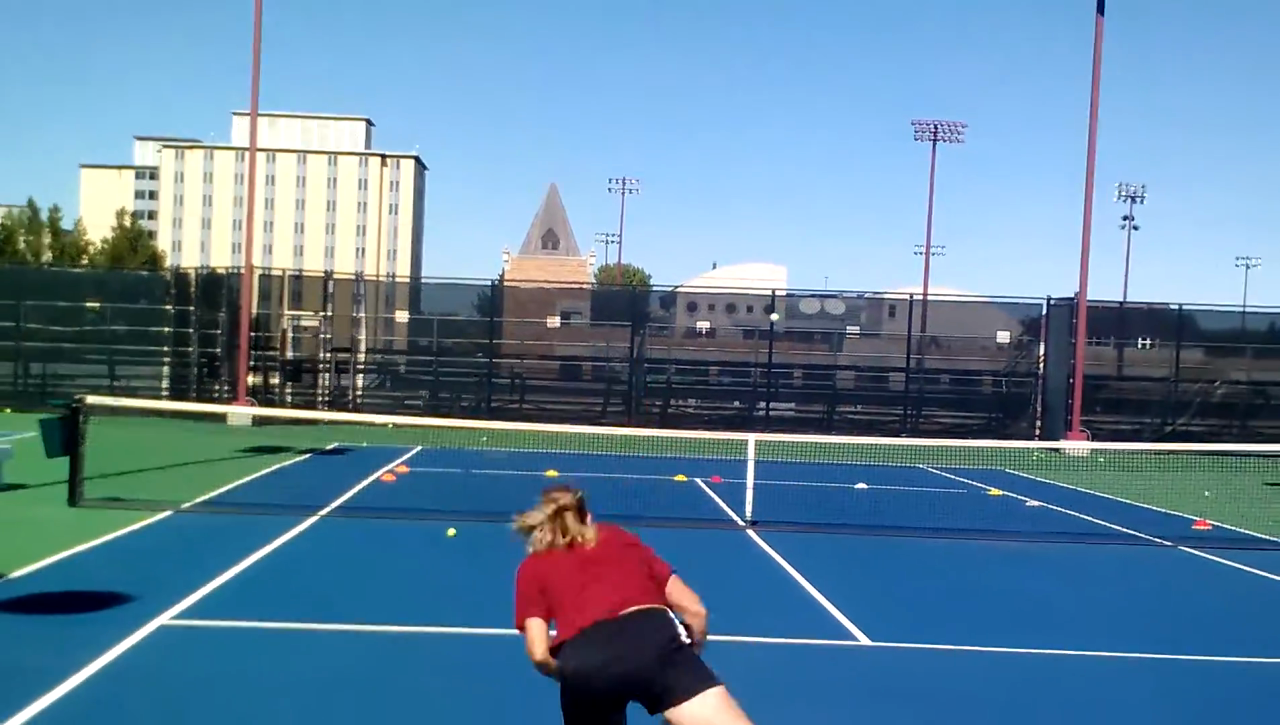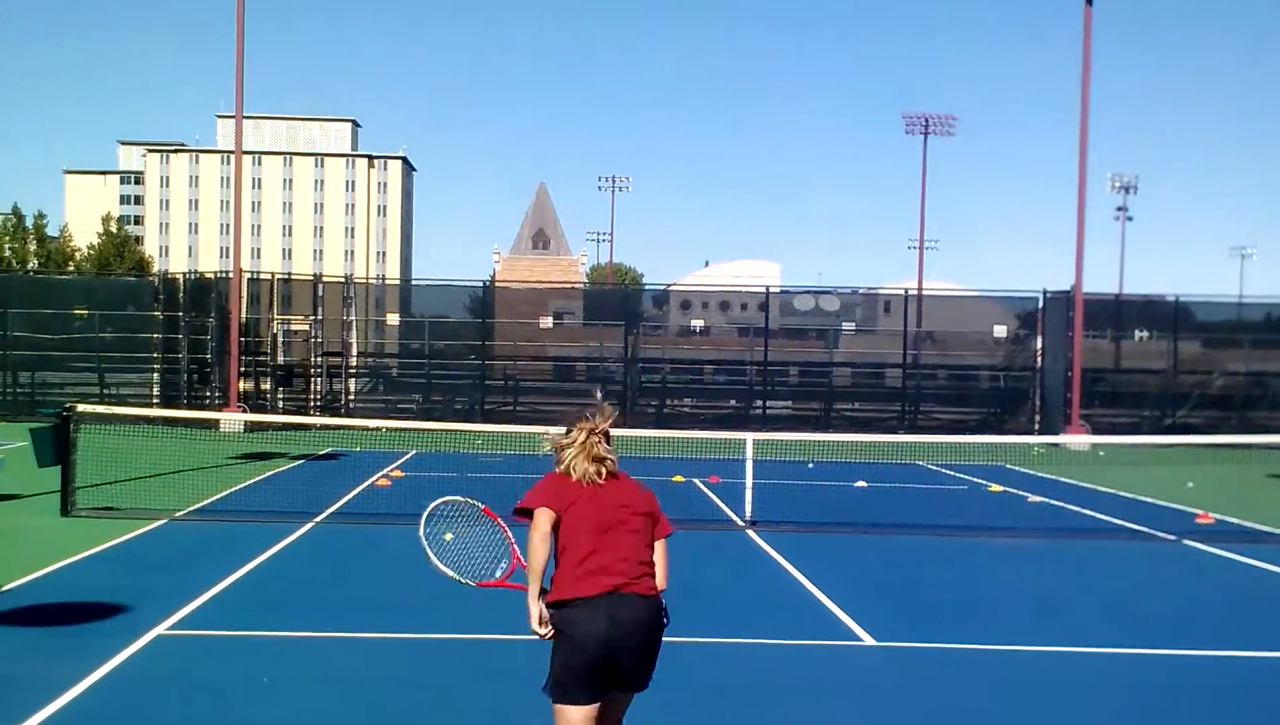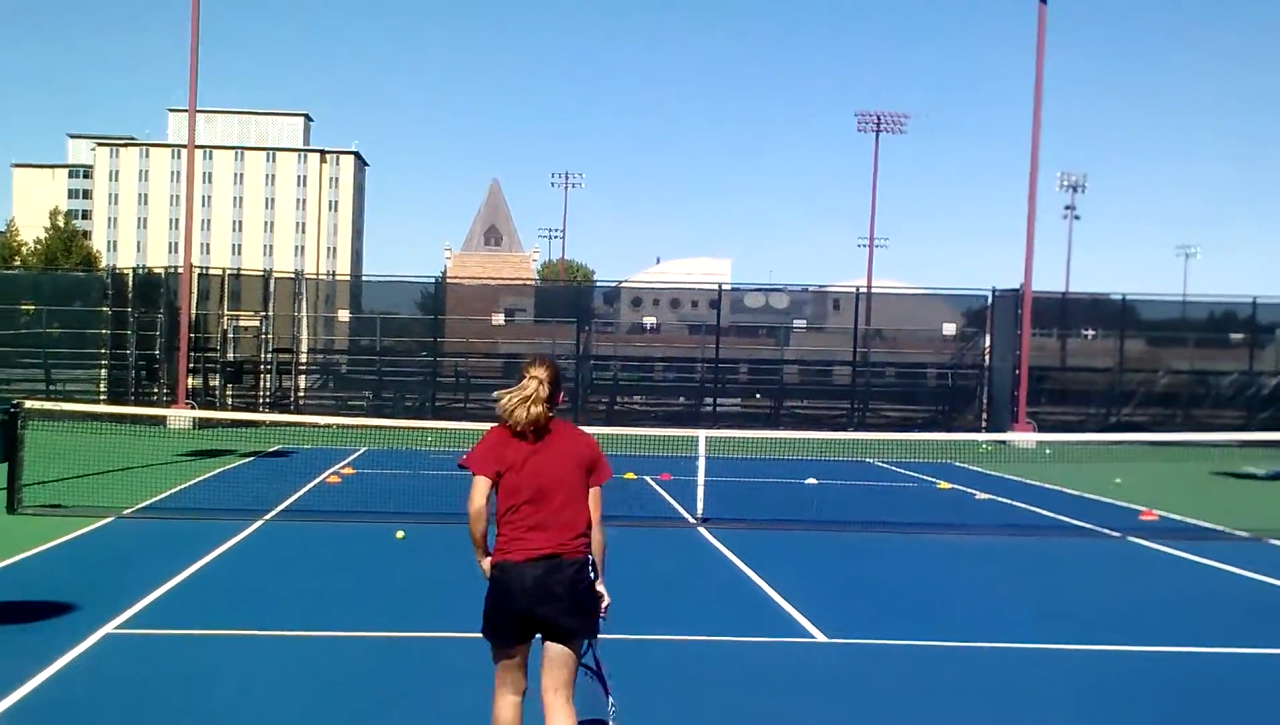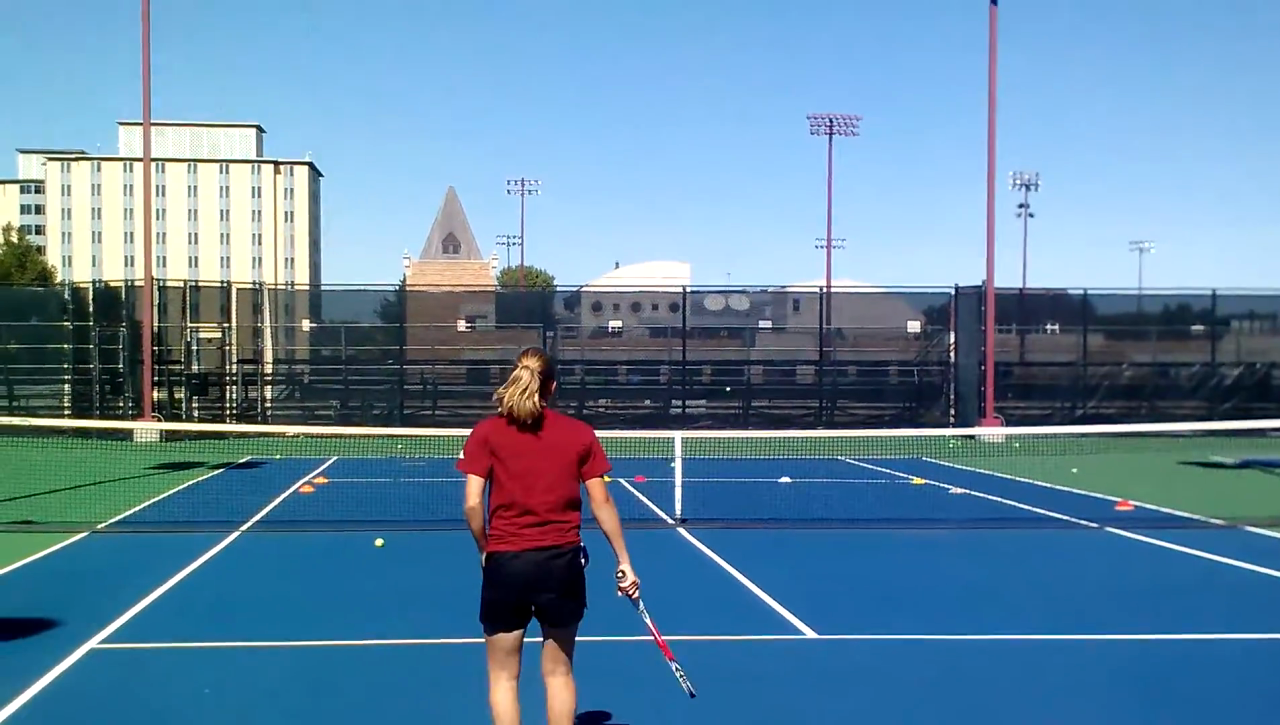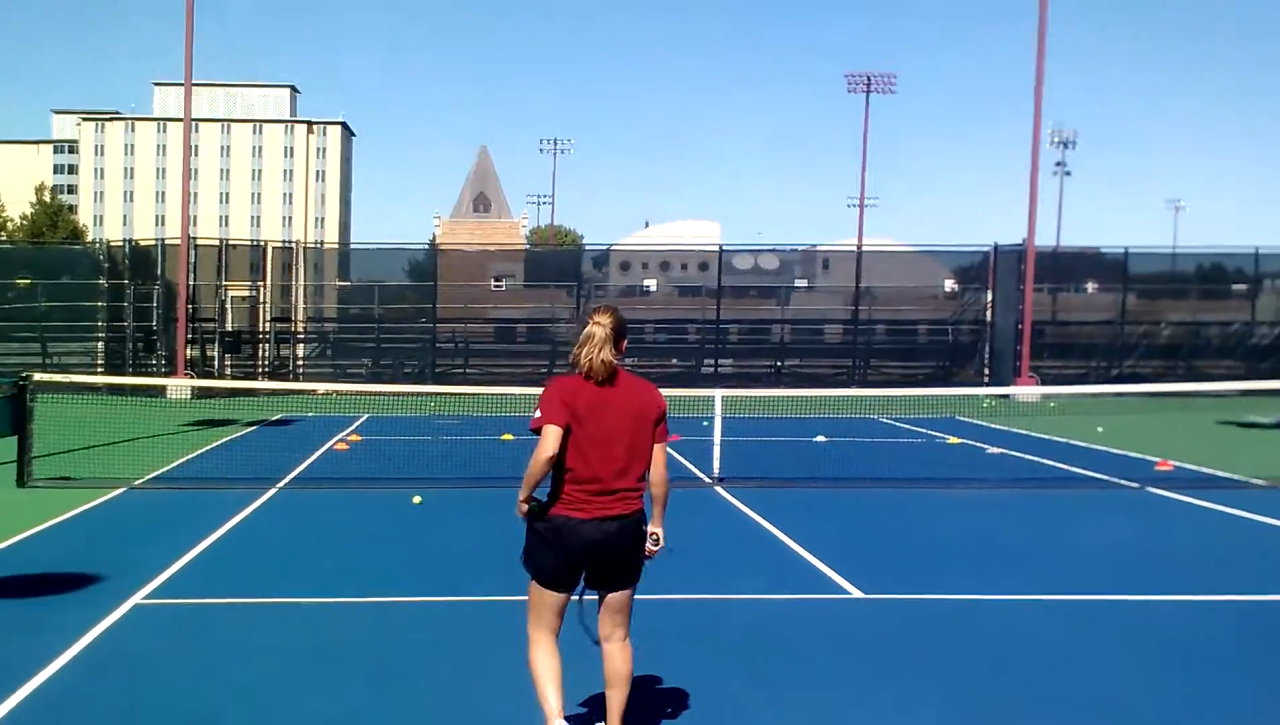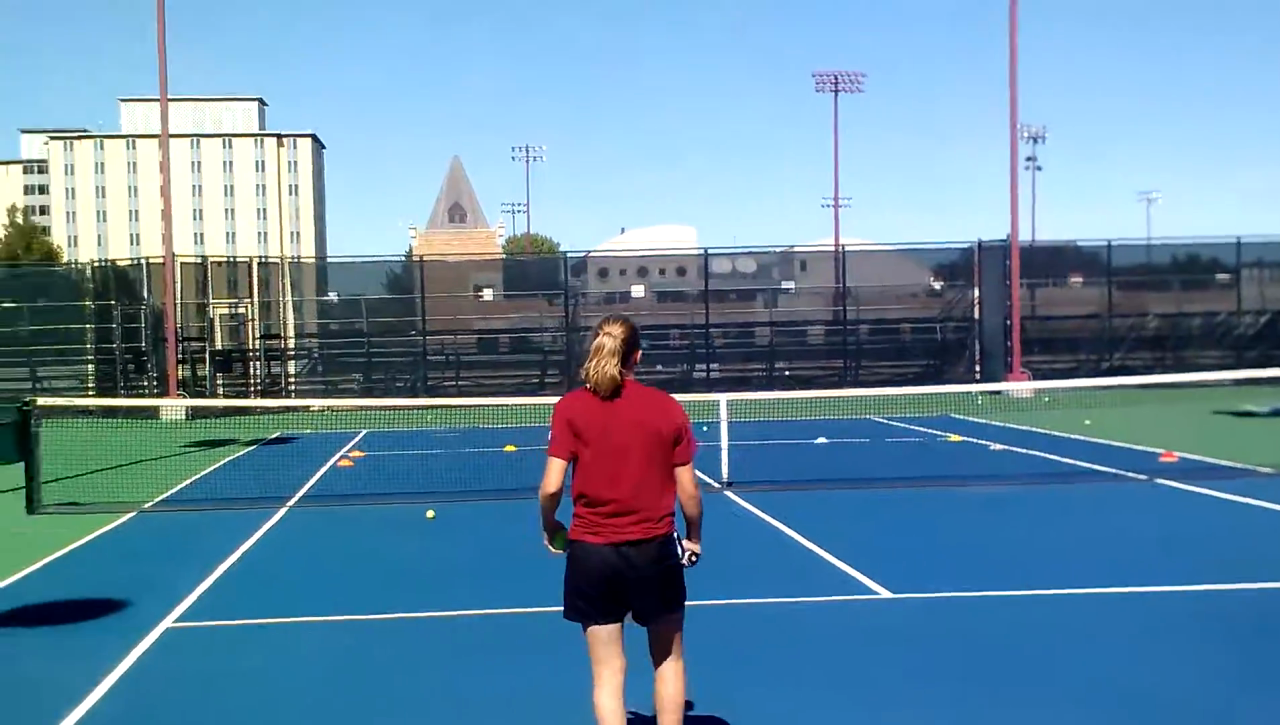
dt=0.4s
person 1, frame 1
left shoulder: (532, 570)
right shoulder: (623, 541)
left elbow: (539, 653)
right elbow: (691, 609)
left wrist: (567, 675)
right wrist: (690, 649)
left hip: (589, 657)
person 1, frame 2
left shoulder: (554, 484)
right shoulder: (643, 494)
left elbow: (541, 532)
right elbow: (660, 578)
left wrist: (535, 602)
left hip: (579, 615)
right hip: (641, 616)
person 1, frame 3
left shoulder: (495, 440)
right shoulder: (585, 444)
left elbow: (477, 505)
right elbow: (595, 522)
left wrist: (483, 555)
right wrist: (598, 578)
left hip: (511, 573)
right hip: (568, 575)
left knee: (510, 687)
person 1, frame 4
left shoulder: (486, 431)
right shoulder: (580, 433)
left elbow: (472, 504)
right elbow: (602, 502)
left wrist: (485, 546)
right wrist: (624, 561)
left hip: (507, 562)
right hip: (562, 560)
left knee: (504, 676)
right knee: (558, 669)
person 1, frame 5
left shoulder: (562, 388)
right shoulder: (650, 395)
left elbow: (547, 452)
right elbow: (658, 470)
left wrist: (525, 496)
right wrist: (656, 521)
left hip: (565, 524)
right hip: (624, 527)
left knee: (542, 637)
right knee: (615, 635)
person 1, frame 6
left shoulder: (570, 408)
right shoulder: (668, 410)
left elbow: (551, 488)
right elbow: (688, 492)
left wrist: (549, 527)
right wrist: (693, 538)
left hip: (591, 554)
right hip: (654, 552)
left knee: (607, 672)
right knee: (668, 659)
